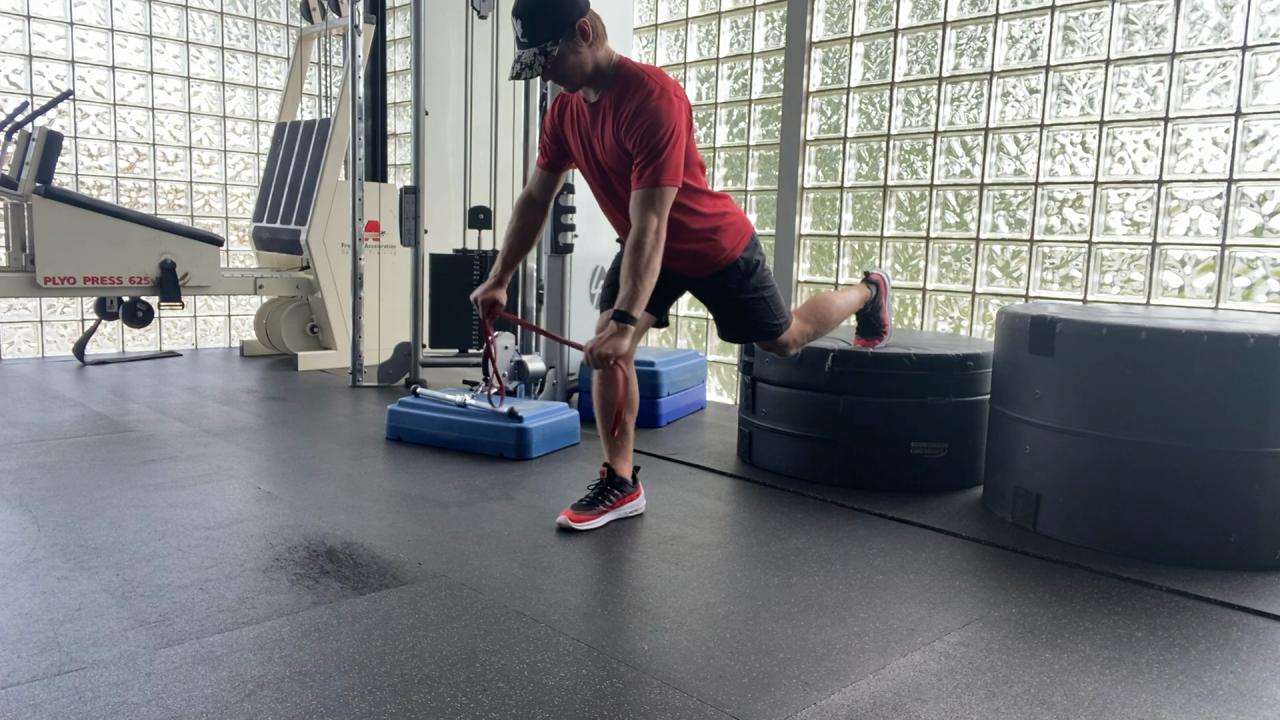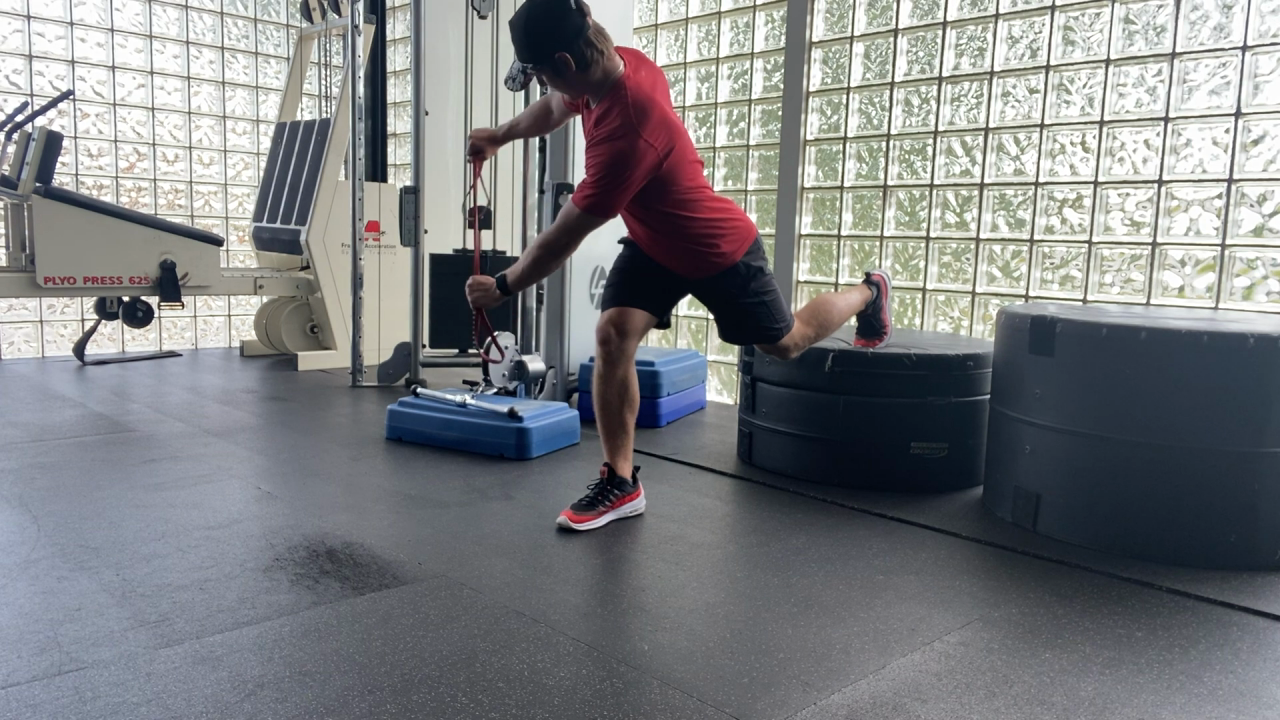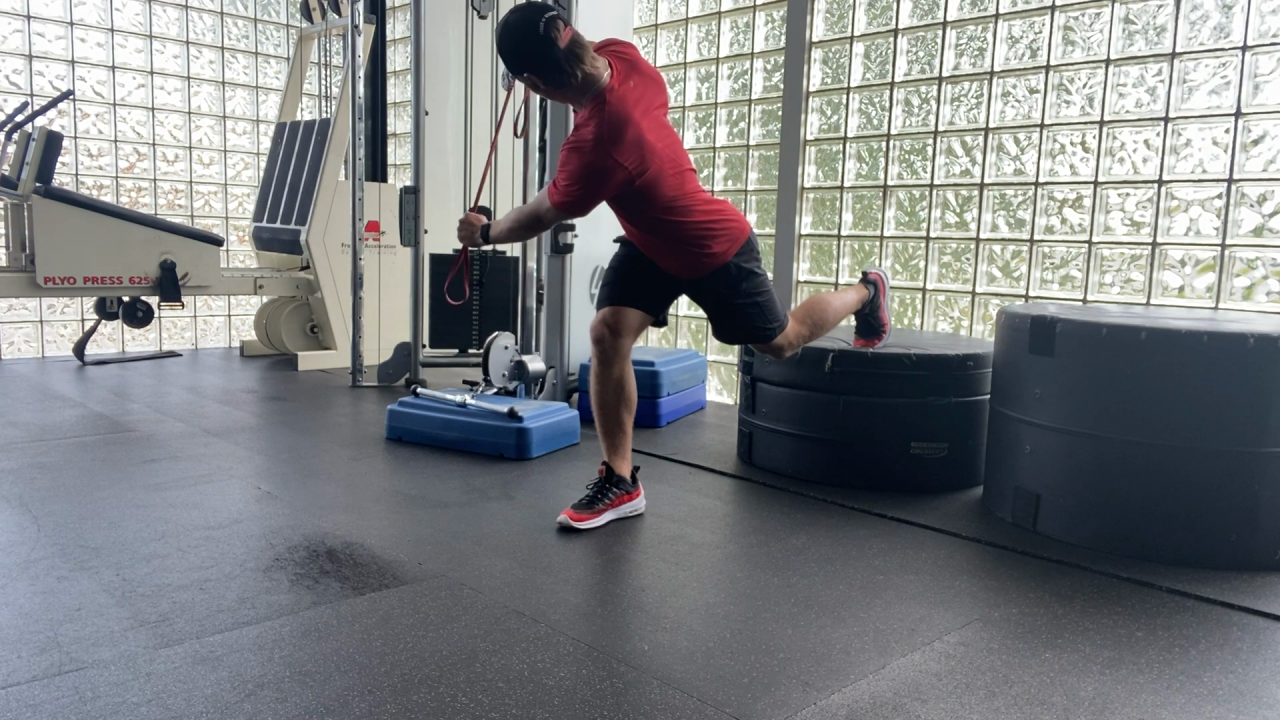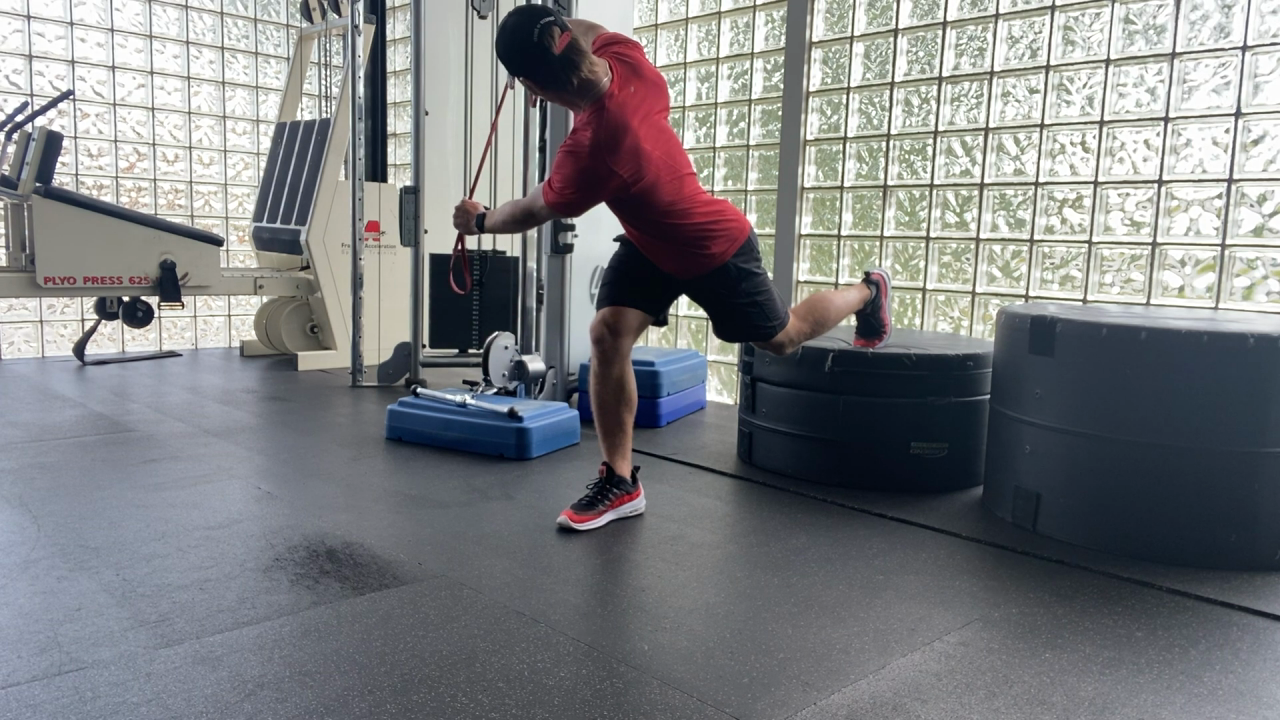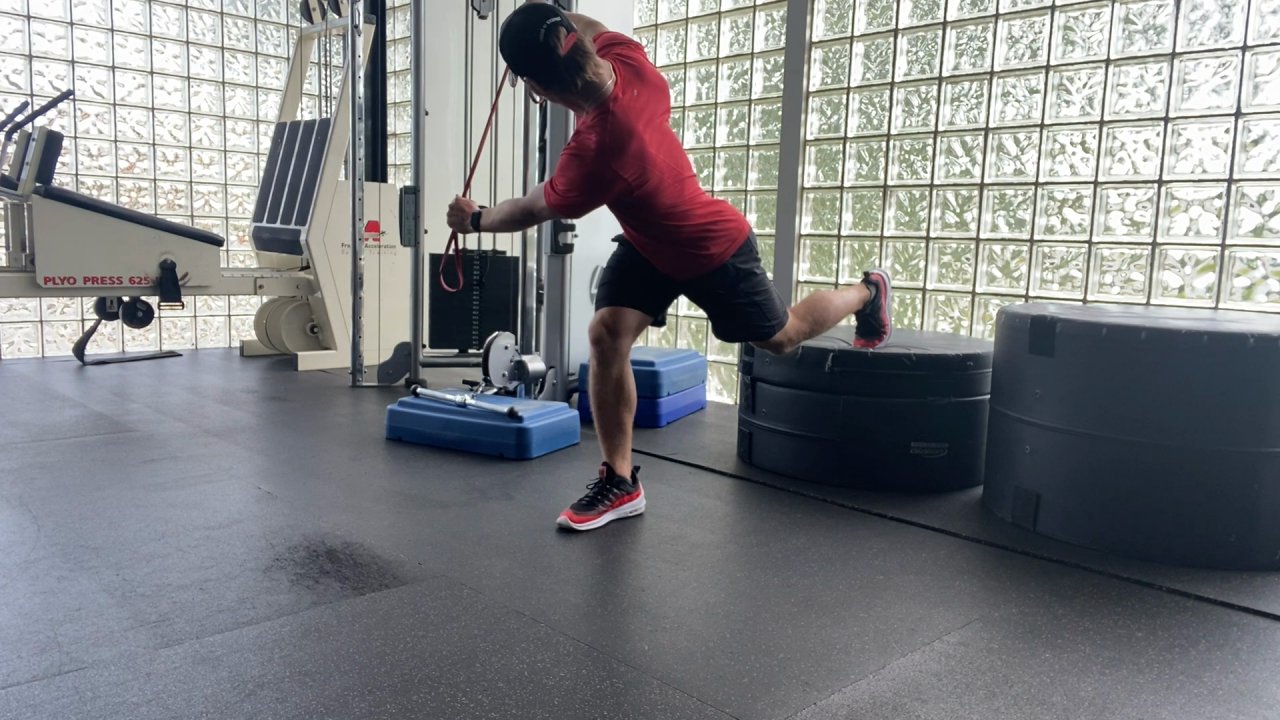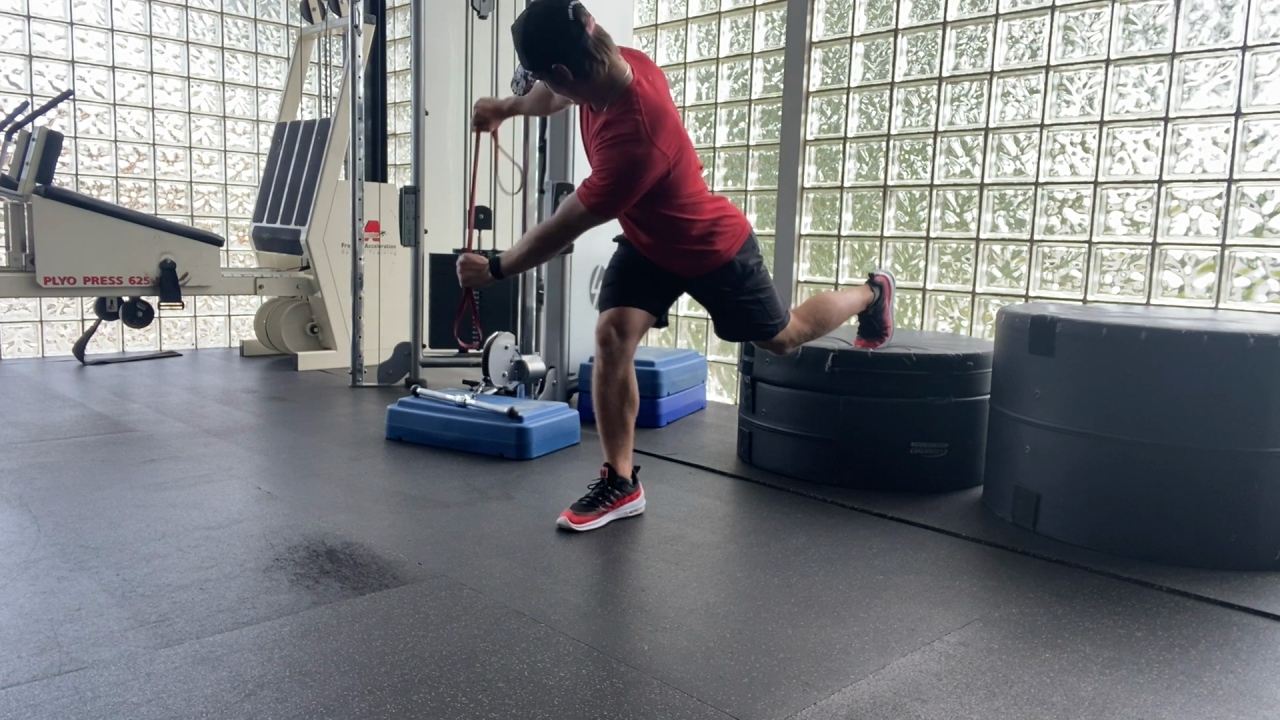
dt=0.7s
person 1, frame 1
left shoulder: (653, 99)
right shoulder: (563, 110)
left elbow: (649, 226)
right elbow: (535, 197)
left wrist: (627, 322)
right wrist: (498, 280)
left hip: (716, 246)
right hip: (646, 245)
left knee: (783, 340)
right knee: (607, 342)
left ankle: (868, 291)
right ankle: (621, 483)
person 1, frame 2
left shoulder: (627, 133)
right shoulder: (618, 65)
left elbow: (566, 234)
right elbow: (554, 107)
left wrist: (504, 286)
right wrist: (499, 135)
left hip: (719, 249)
right hip: (654, 243)
left knee: (783, 342)
right knee: (612, 336)
left ankle: (868, 291)
right ankle: (620, 483)
person 1, frame 3
left shoulder: (596, 146)
right shoulder: (620, 56)
left elbow: (542, 215)
left wrist: (485, 233)
left hip: (713, 250)
right hip: (650, 242)
left knee: (781, 342)
right knee: (607, 335)
left ankle: (866, 292)
right ankle: (621, 482)
person 1, frame 4
left shoulder: (591, 149)
right shoulder: (622, 55)
left elbow: (534, 210)
left wrist: (480, 220)
left hip: (712, 248)
right hip: (650, 241)
left knee: (782, 338)
right knee: (607, 335)
left ankle: (868, 291)
right ankle: (620, 482)
person 1, frame 5
left shoulder: (596, 152)
right shoulder: (624, 56)
left elbow: (533, 210)
left wrist: (474, 219)
left hip: (712, 250)
right hip: (648, 242)
left knee: (782, 337)
right knee: (606, 335)
left ankle: (868, 292)
right ankle: (620, 482)
person 1, frame 6
left shoulder: (637, 138)
right shoulder: (614, 64)
left elbow: (562, 228)
right elbow: (551, 97)
left wrist: (492, 268)
right wrist: (505, 107)
left hip: (712, 247)
right hip: (646, 243)
left knee: (781, 338)
right knee: (611, 337)
left ankle: (871, 293)
right ankle: (621, 483)
